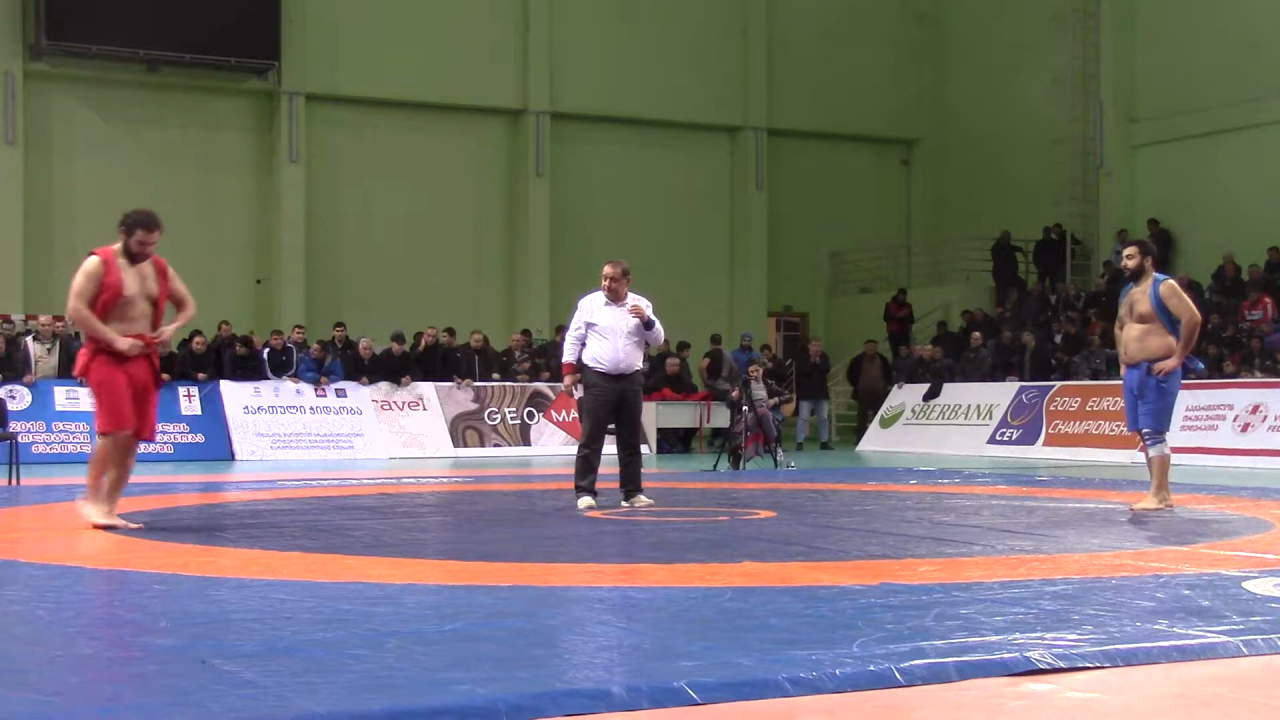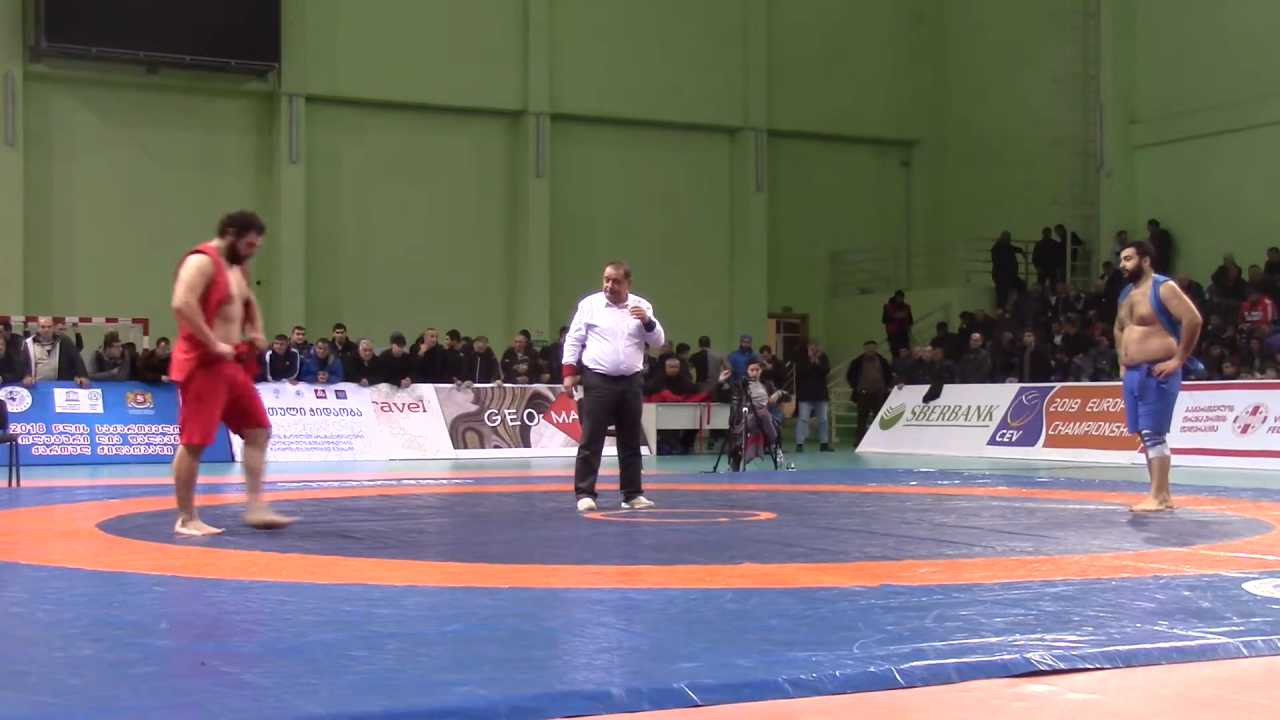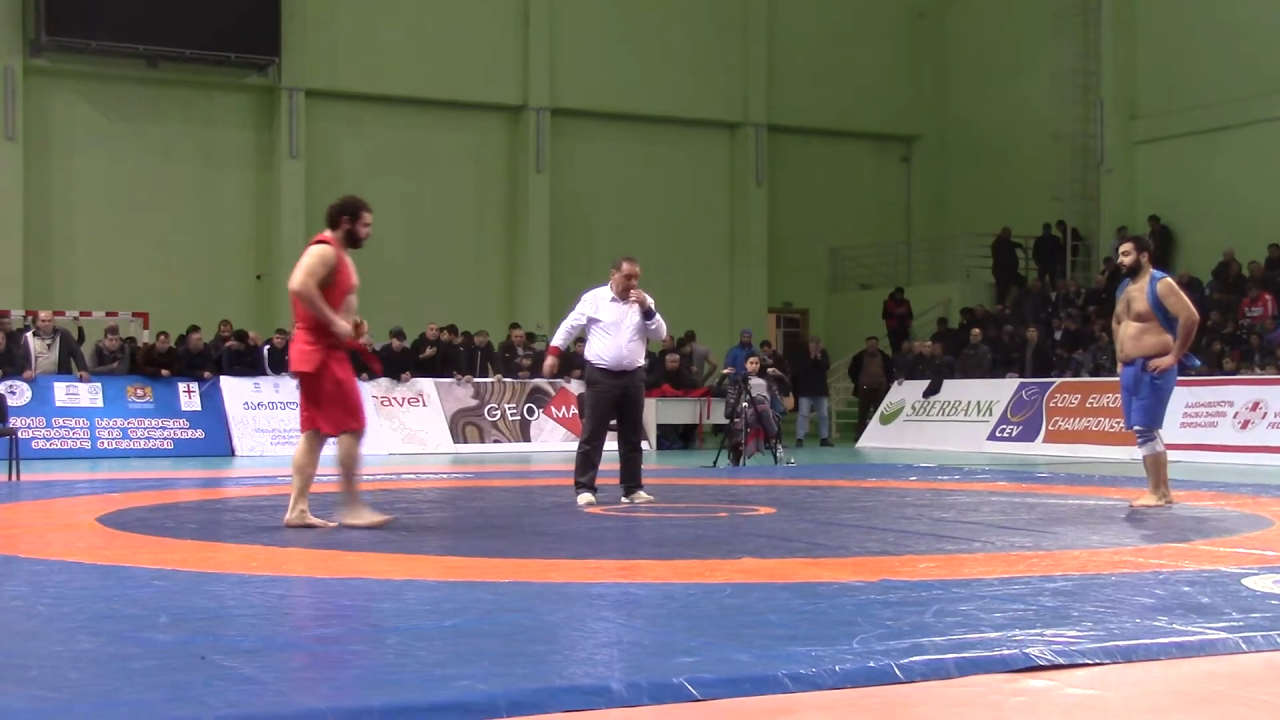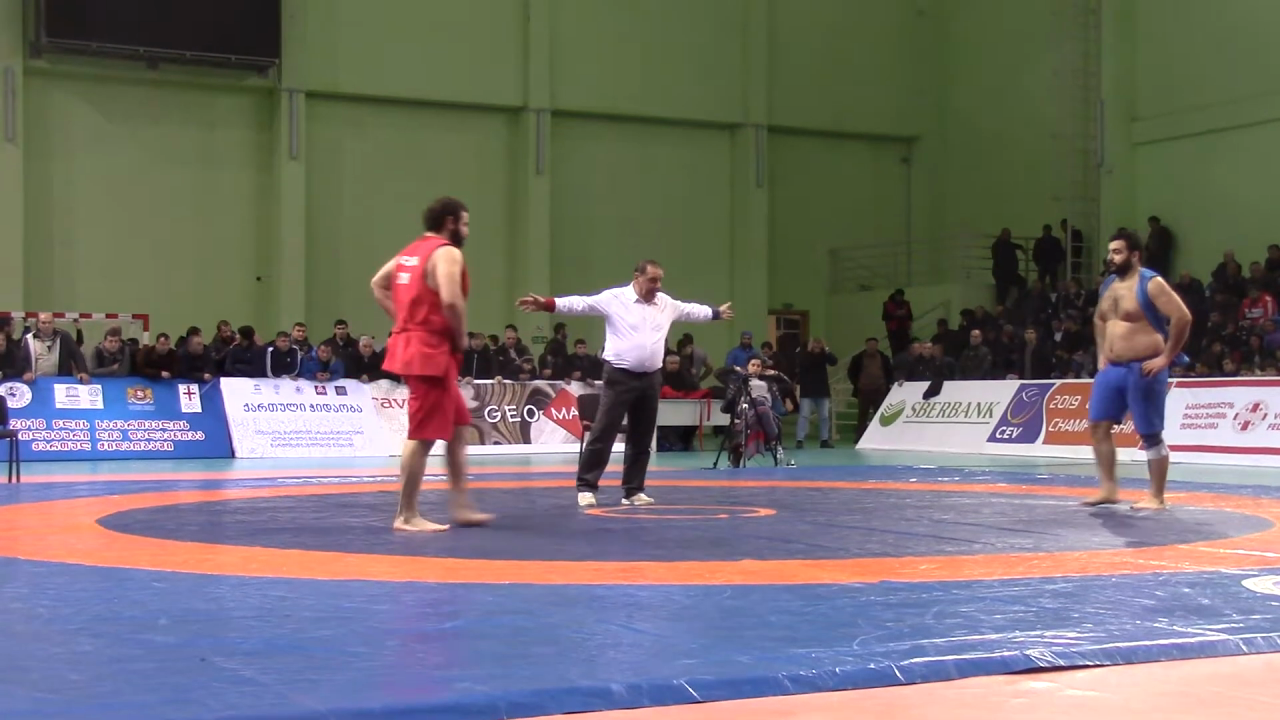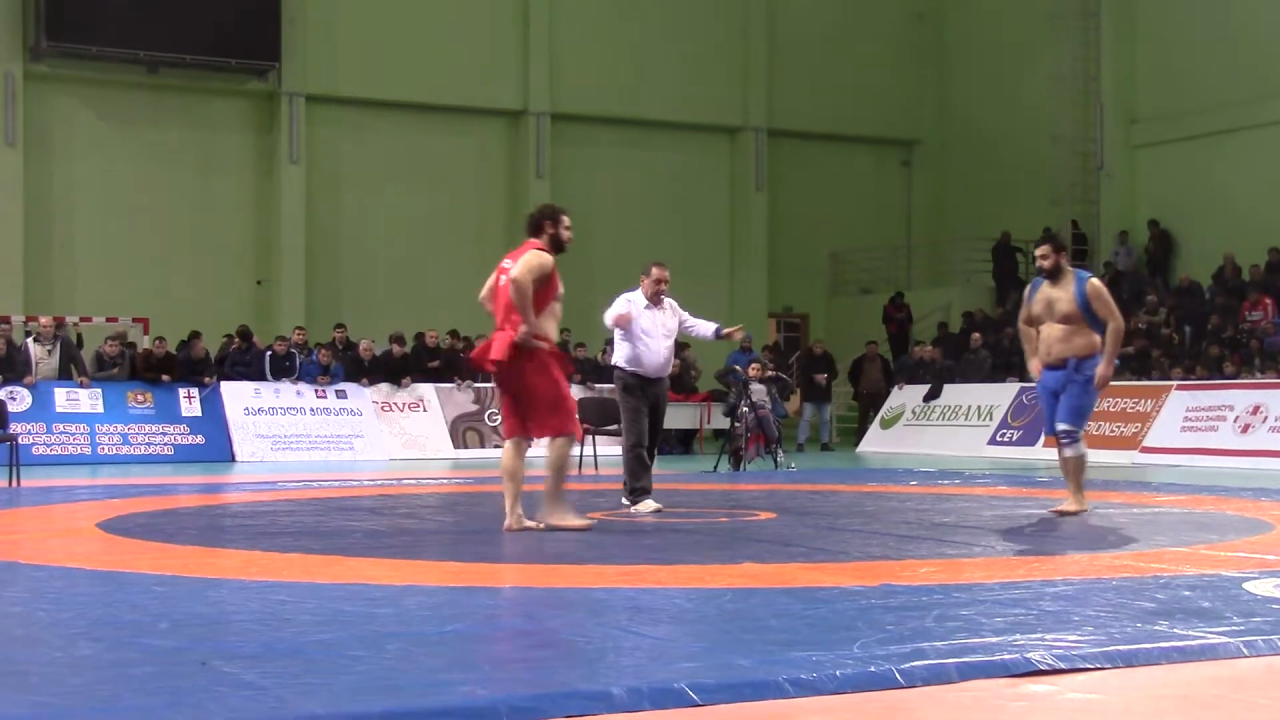
dt=0.7s
person 1, frame 1
left shoulder: (160, 269)
right shoulder: (98, 264)
left elbow: (188, 306)
right elbow: (75, 309)
left wrist: (172, 328)
right wrist: (115, 339)
left hip: (144, 360)
right hip: (105, 358)
left knee: (132, 440)
right knee: (116, 431)
left ankle: (108, 510)
right ankle: (91, 497)
person 1, frame 2
left shoulder: (236, 268)
right shoulder: (202, 261)
left elbow: (249, 303)
right elbow: (182, 303)
left wrist: (256, 332)
right wrist: (213, 344)
left hip: (230, 363)
right hip: (202, 363)
left knee: (258, 431)
right knee: (195, 441)
left ankle: (257, 507)
right ankle: (186, 518)
person 1, frame 3
left shoulder: (339, 253)
right shoulder: (324, 250)
right elbow: (298, 287)
left wrist: (349, 323)
right wrist: (335, 323)
left hip: (328, 351)
right hip: (321, 352)
left knee: (314, 433)
right knee: (351, 427)
left ankle: (298, 509)
right ankle: (352, 507)
person 1, frame 4
left shoulder: (410, 252)
right shoulder: (447, 253)
left elbow: (377, 285)
right elbow: (450, 300)
right wrist: (460, 337)
left hip: (412, 347)
right hip: (433, 352)
left knee: (458, 428)
right knee: (423, 436)
left ankle: (461, 507)
right ankle: (407, 515)
person 1, frame 5
left shoulder: (513, 257)
right shoulder: (540, 257)
left elbow: (486, 297)
right elbow: (517, 280)
right wrist: (529, 324)
left hip: (509, 355)
right hip: (533, 355)
left knee: (517, 436)
right knee: (564, 430)
left ankle: (514, 514)
right ankle: (554, 507)
person 2, frame 1
left shoulder: (1163, 287)
right shoulder: (1127, 292)
left elbow: (1192, 318)
right elbow: (1119, 327)
left wrist: (1178, 358)
right wrist: (1123, 361)
left hip: (1157, 372)
right hip: (1132, 372)
left knee: (1153, 433)
right knee: (1144, 433)
left ankle: (1157, 495)
right ankle: (1163, 493)
person 2, frame 2
left shoulder: (1163, 288)
right shoulder: (1126, 293)
left elbow: (1193, 319)
right elbow: (1119, 329)
left wrist: (1179, 359)
right wrist: (1123, 361)
left hip: (1157, 373)
right hip: (1132, 374)
left knee: (1153, 434)
right knee: (1145, 435)
left ankle: (1156, 496)
right ankle: (1163, 494)
person 2, frame 3
left shoulder: (1161, 284)
right shoulder: (1124, 287)
left elbow: (1190, 317)
left wrist: (1174, 355)
right wrist: (1120, 358)
left hip: (1153, 369)
right hip: (1129, 369)
left knee: (1144, 430)
right knee: (1147, 432)
left ankle: (1155, 492)
right ankle: (1163, 490)
person 2, frame 4
left shoulder: (1151, 284)
right shoulder: (1107, 285)
left elbow: (1181, 317)
right elbow: (1100, 320)
left wrist: (1166, 356)
right wrist: (1103, 354)
left hip: (1144, 370)
right hip: (1112, 369)
left knee: (1149, 434)
right knee: (1098, 426)
left ankle: (1156, 496)
right ankle: (1108, 488)
person 2, frame 5
left shoulder: (1087, 285)
right shoulder: (1033, 289)
left elbow: (1115, 322)
right elbow: (1025, 325)
left wrist: (1107, 363)
right wrist: (1032, 358)
left hip: (1080, 371)
right hip: (1048, 373)
left knee: (1068, 431)
right knee: (1060, 437)
left ankle: (1075, 496)
right ankle: (1076, 497)
person 3, frame 1
left shoulder: (641, 304)
right shoulder: (589, 303)
left elbow: (658, 340)
right elbow: (573, 338)
left wrist: (646, 320)
right wrist: (568, 371)
left hip: (631, 381)
right hip: (598, 380)
left knee: (631, 441)
right knee: (591, 439)
left ankle: (632, 492)
right ankle: (585, 492)
person 3, frame 2
left shoulder: (641, 306)
right shoulder: (589, 304)
left elbow: (658, 341)
right elbow: (573, 340)
left wrist: (647, 321)
right wrist: (569, 372)
left hip: (631, 382)
right hip: (597, 381)
left knee: (631, 442)
right knee: (591, 440)
left ankle: (632, 494)
right ankle: (585, 493)
person 3, frame 3
left shoulder: (644, 300)
right shoulder: (593, 298)
left elbow: (659, 334)
right elbow: (569, 326)
left wrist: (647, 309)
right wrist: (553, 353)
left hip: (633, 377)
right hip: (600, 376)
left knee: (632, 436)
right knee: (592, 435)
left ankle: (632, 488)
right ankle: (585, 488)
person 3, frame 4
left shoulder: (666, 303)
right shoulder: (614, 298)
left elbow: (691, 310)
right elbow: (581, 303)
left wrist: (716, 313)
right wrist: (547, 304)
left hip: (650, 378)
right hip: (620, 376)
left knee: (642, 437)
right knee: (603, 431)
left ankle: (633, 490)
right ankle: (586, 487)
person 3, frame 5
left shoulder: (671, 307)
right shoulder: (628, 302)
left elbow: (694, 325)
right elbow: (613, 315)
left wrist: (721, 332)
right wrist: (618, 319)
left hip: (659, 382)
right hip: (631, 380)
left knee: (651, 441)
right knee: (636, 440)
left ankle: (632, 491)
right ankle: (640, 497)
